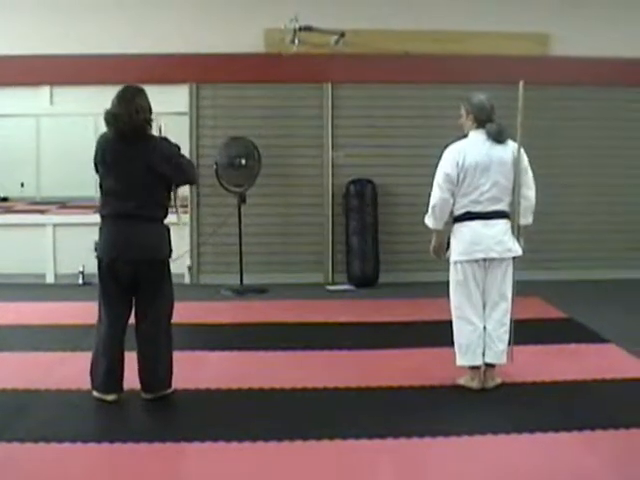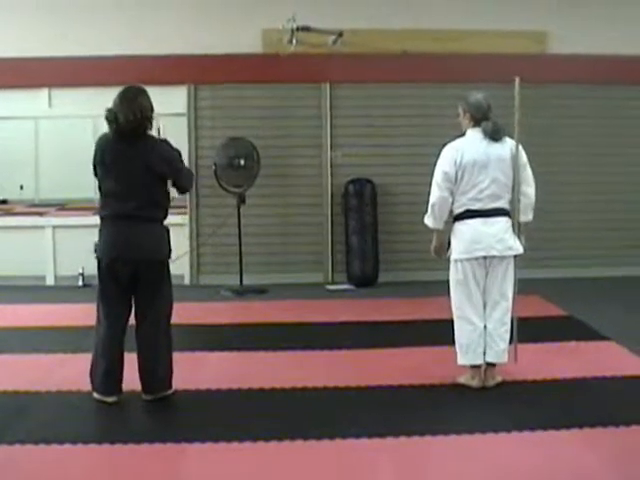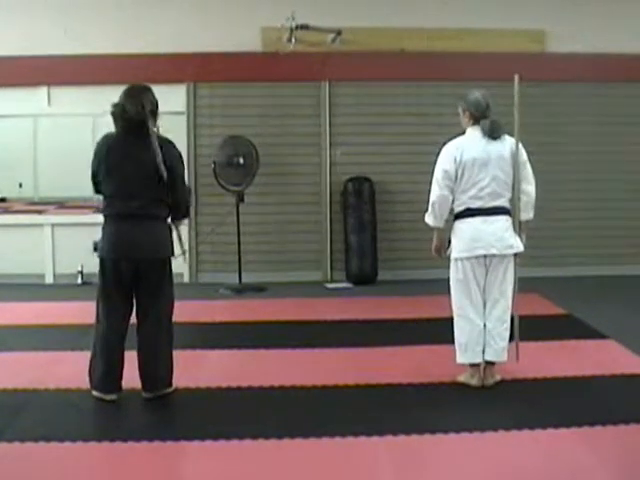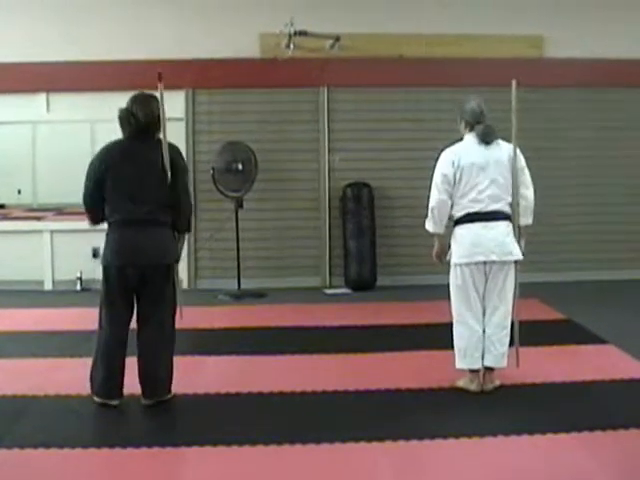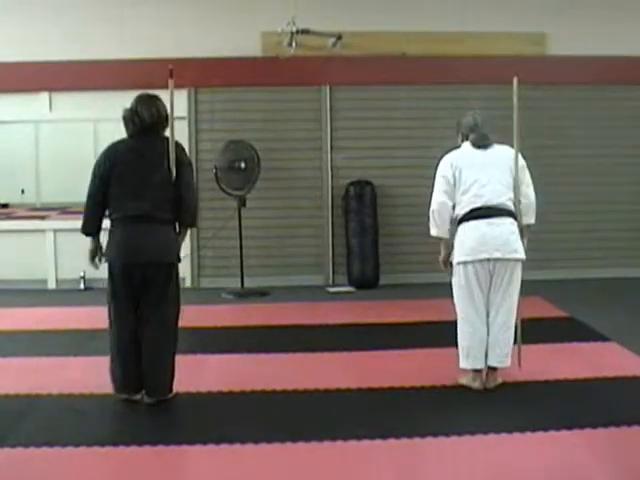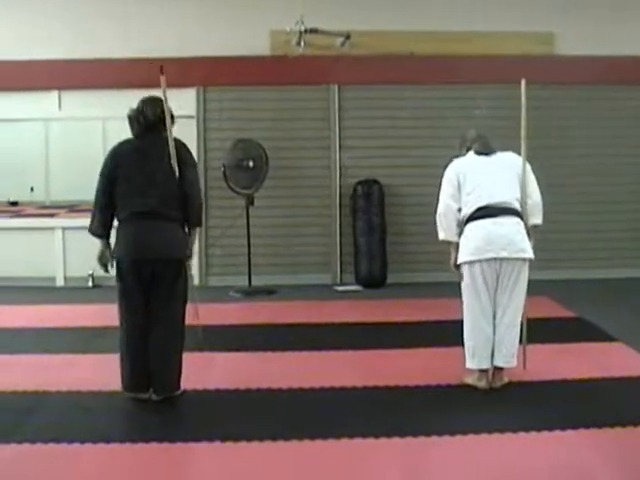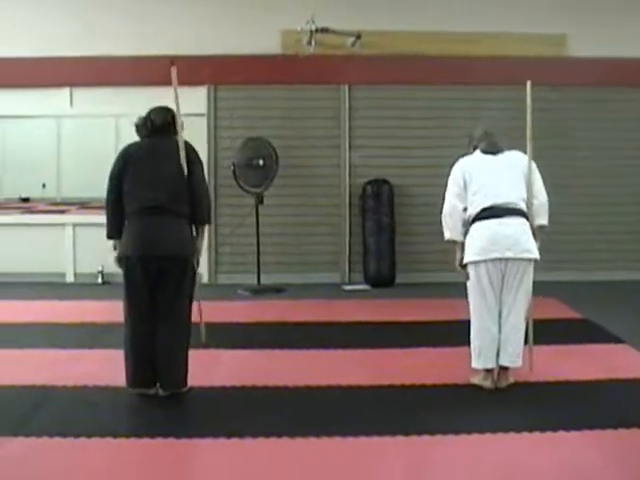
dt=0.2s
person 1, frame 1
left shoulder: (104, 144)
right shoulder: (160, 149)
right elbow: (189, 175)
left hip: (113, 238)
right hip: (150, 240)
left knee: (111, 315)
right knee: (154, 316)
left ankle: (106, 385)
right ankle: (155, 384)
person 1, frame 2
left shoulder: (104, 146)
right shoulder: (159, 149)
right elbow: (184, 183)
left hip: (112, 239)
right hip: (150, 241)
left knee: (111, 317)
right knee: (154, 316)
left ankle: (106, 387)
right ankle: (155, 385)
person 1, frame 3
left shoulder: (106, 145)
right shoulder: (164, 148)
right elbow: (180, 195)
right wrist: (174, 216)
left hip: (115, 237)
right hip: (153, 238)
left knee: (111, 315)
right knee: (155, 315)
left ankle: (105, 384)
right ankle: (156, 383)
person 1, frame 4
left shoulder: (108, 154)
right shoulder: (171, 154)
left elbow: (91, 200)
right elbow: (183, 203)
right wrist: (178, 240)
left hip: (120, 244)
right hip: (159, 245)
left knee: (114, 321)
right knee: (157, 321)
left ankle: (106, 390)
right ankle: (155, 390)
person 1, frame 5
left shoulder: (113, 152)
right shoulder: (174, 152)
left elbow: (95, 199)
right elbow: (187, 200)
left wrist: (94, 240)
right wrist: (180, 235)
left hip: (123, 242)
right hip: (161, 243)
left knee: (123, 319)
right knee: (160, 319)
left ankle: (129, 386)
right ankle: (158, 388)
person 1, frame 6
left shoulder: (119, 152)
right shoulder: (178, 150)
left elbow: (103, 199)
right elbow: (192, 197)
left wrist: (103, 242)
right wrist: (191, 237)
left hip: (130, 240)
right hip: (169, 240)
left knee: (133, 316)
right knee: (167, 316)
left ankle: (137, 384)
right ankle: (165, 385)
person 1, frame 7
left shoulder: (128, 153)
right shoulder: (185, 151)
left elbow: (113, 200)
right elbow: (200, 197)
left wrist: (118, 241)
right wrist: (199, 238)
left hip: (137, 237)
right hip: (177, 237)
left knee: (139, 313)
right knee: (174, 312)
left ankle: (142, 381)
right ankle: (171, 382)
person 2, frame 1
left shoulder: (456, 151)
right shoulder: (513, 150)
left elbow: (441, 198)
right elbow: (527, 195)
left wrist: (438, 235)
right wrist: (519, 230)
left hip: (467, 234)
right hip: (500, 233)
left knee: (468, 305)
right knee: (498, 303)
left ankle: (473, 373)
right ankle: (491, 372)
person 2, frame 2
left shoulder: (454, 150)
right shoulder: (511, 147)
left elbow: (440, 197)
right elbow: (526, 193)
left wrist: (438, 235)
right wrist: (519, 229)
left hip: (468, 233)
right hip: (501, 231)
left knee: (468, 304)
right knee: (499, 302)
left ankle: (474, 371)
right ankle: (491, 370)
person 2, frame 3
left shoulder: (454, 148)
right shoulder: (511, 146)
left elbow: (440, 195)
right elbow: (527, 191)
left wrist: (438, 233)
right wrist: (520, 227)
left hip: (468, 231)
right hip: (502, 229)
left knee: (468, 303)
right knee: (498, 301)
left ankle: (473, 370)
right ankle: (490, 369)
person 2, frame 4
left shoulder: (452, 155)
right shoulder: (510, 151)
left elbow: (439, 201)
right elbow: (526, 196)
left wrist: (439, 240)
right wrist: (520, 233)
left hip: (468, 237)
right hip: (502, 235)
left knee: (467, 308)
right knee: (499, 307)
left ankle: (472, 375)
right ankle: (490, 374)
person 2, frame 5
left shoulder: (452, 159)
right shoulder: (509, 153)
left elbow: (441, 205)
right elbow: (527, 197)
left wrist: (445, 245)
right wrist: (523, 234)
left hip: (472, 235)
right hip: (506, 233)
left knee: (471, 307)
right knee: (503, 306)
left ankle: (475, 372)
right ankle: (493, 371)
person 2, frame 6
left shoulder: (457, 166)
right shoulder: (514, 159)
left elbow: (447, 209)
right elbow: (534, 200)
left wrist: (454, 249)
right wrist: (529, 235)
left hip: (478, 235)
right hip: (513, 232)
left knee: (478, 308)
right knee: (509, 306)
left ankle: (480, 372)
right ankle: (499, 371)
person 2, frame 7
left shoulder: (464, 164)
right shoulder: (521, 159)
left elbow: (452, 208)
right elbow: (540, 200)
left wrist: (459, 247)
right wrist: (535, 235)
left hip: (483, 235)
right hip: (518, 233)
left knee: (484, 307)
right knee: (514, 306)
left ankle: (486, 371)
right ankle: (504, 371)
